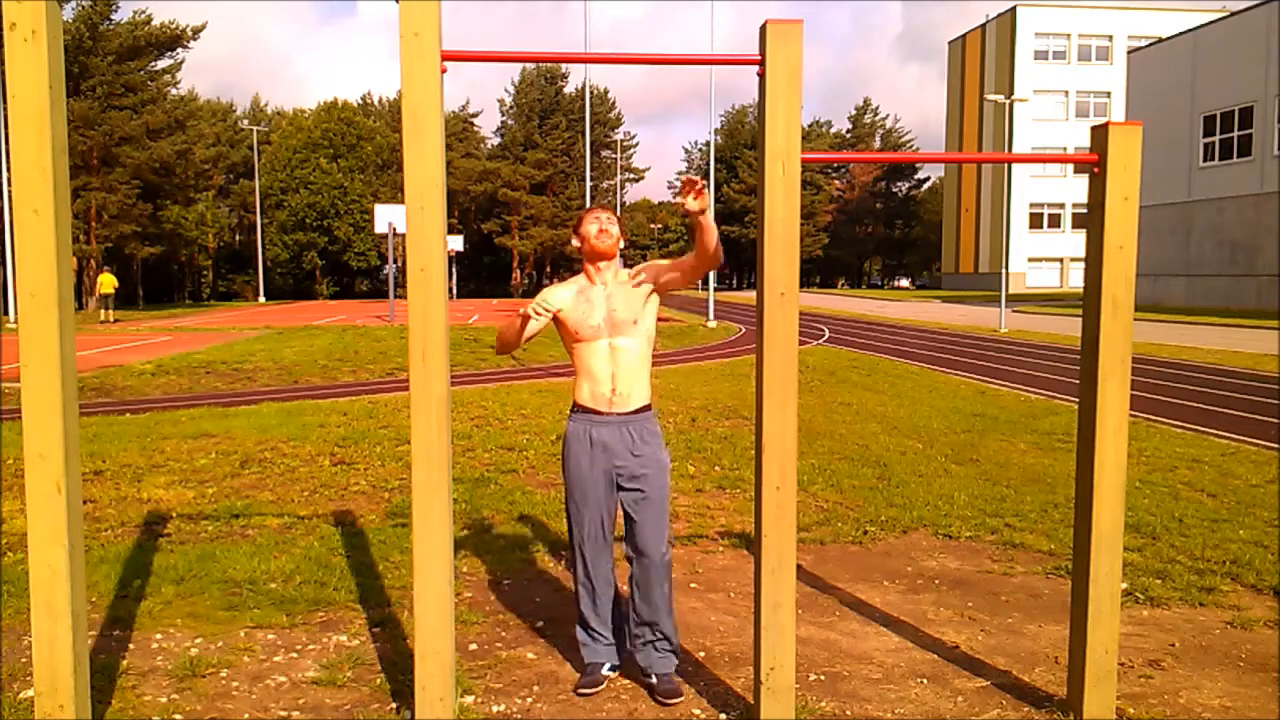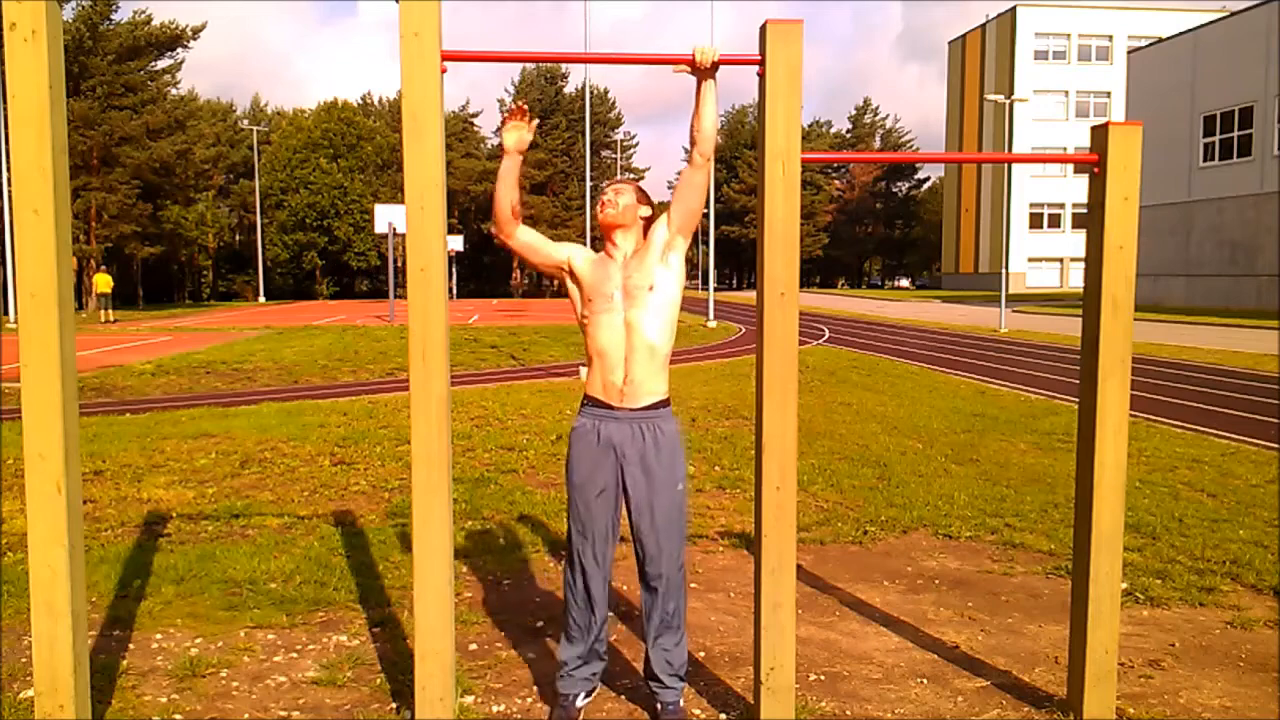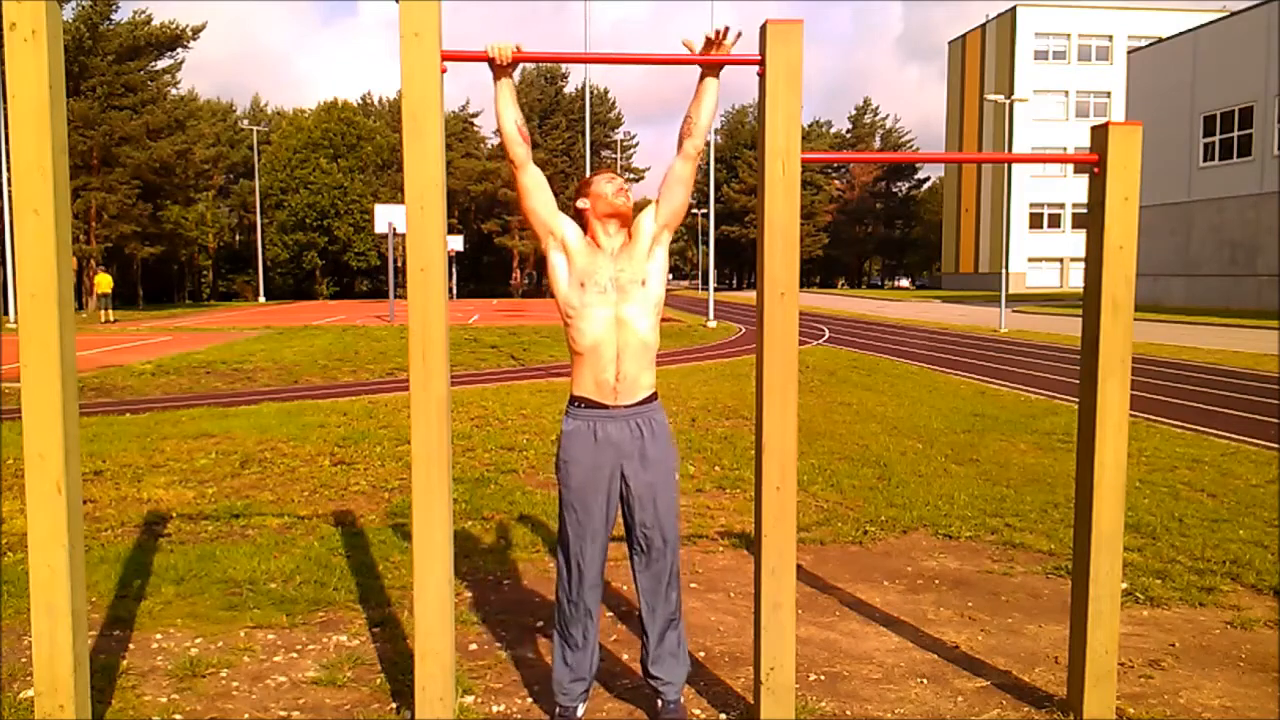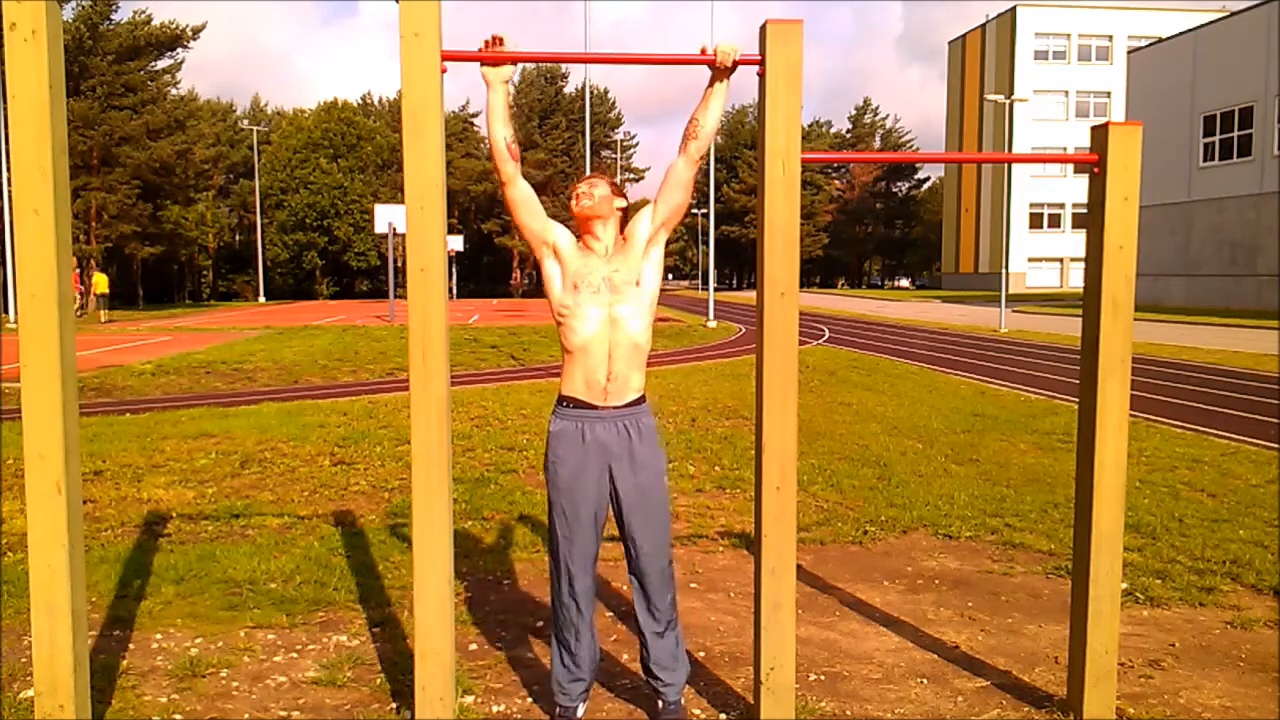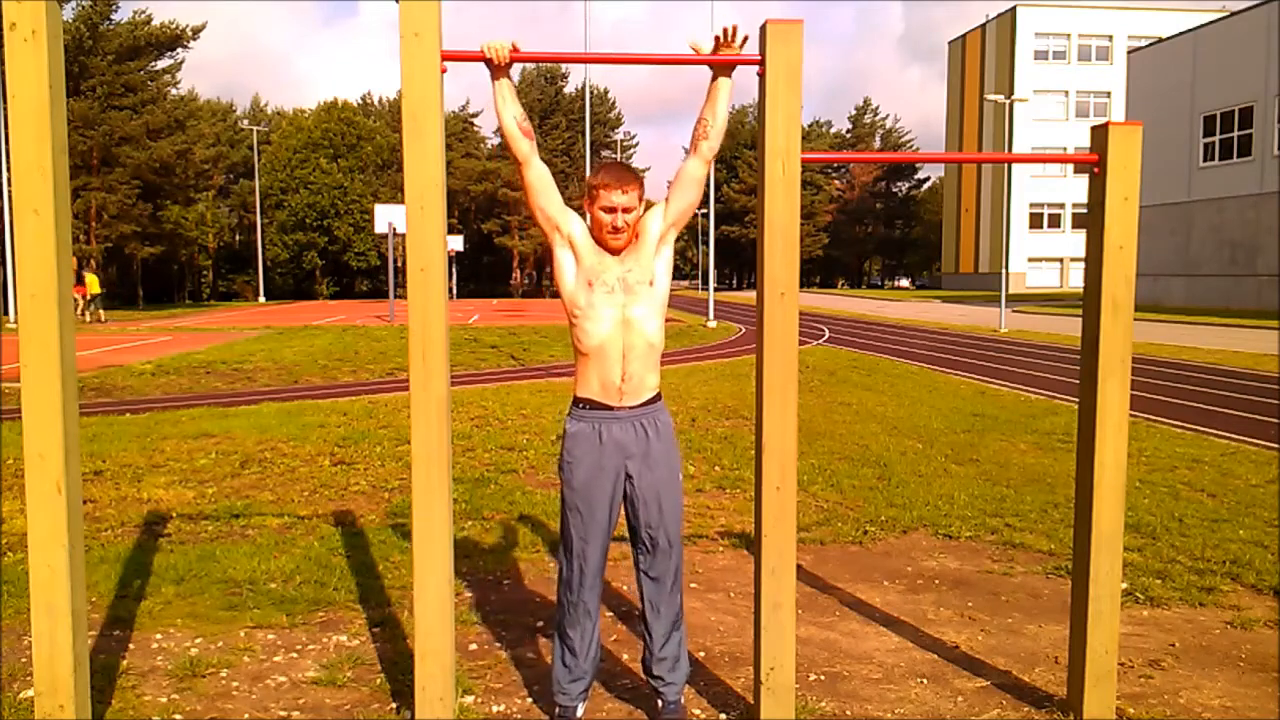
dt=1s
person 1, frame 1
left shoulder: (649, 276)
right shoulder: (561, 295)
left elbow: (708, 260)
right elbow: (503, 344)
left wrist: (702, 216)
right wrist: (524, 314)
left hip: (641, 429)
right hip: (586, 431)
left knee: (652, 549)
right knee: (590, 547)
left ankle: (657, 658)
right ankle: (601, 653)
person 1, frame 2
left shoulder: (667, 245)
right shoulder: (578, 263)
left elbow: (701, 159)
right elbow: (506, 228)
left wrist: (705, 80)
right wrist: (513, 156)
left hip: (654, 428)
right hip: (593, 426)
left knee: (662, 562)
right knee: (587, 559)
person 1, frame 3
left shoulder: (653, 237)
right shoulder: (564, 242)
left elbow: (689, 151)
right elbow: (520, 156)
left wrist: (710, 75)
right wrist: (503, 79)
left hip: (648, 423)
right hip: (585, 427)
left knee: (659, 558)
right knee: (580, 564)
person 1, frame 4
left shoulder: (647, 237)
right shoulder: (555, 247)
left elbow: (690, 153)
right elbow: (507, 168)
left wrist: (718, 81)
right wrist: (496, 82)
left hip: (635, 424)
right hip: (573, 427)
left knee: (653, 561)
right knee: (573, 565)
person 1, frame 5
left shoulder: (659, 235)
right shoulder: (568, 239)
left elbow: (703, 150)
right elbow: (526, 153)
left wrist: (722, 75)
right wrist: (501, 78)
left hip: (652, 424)
right hip: (589, 427)
left knee: (662, 559)
right knee: (582, 564)
